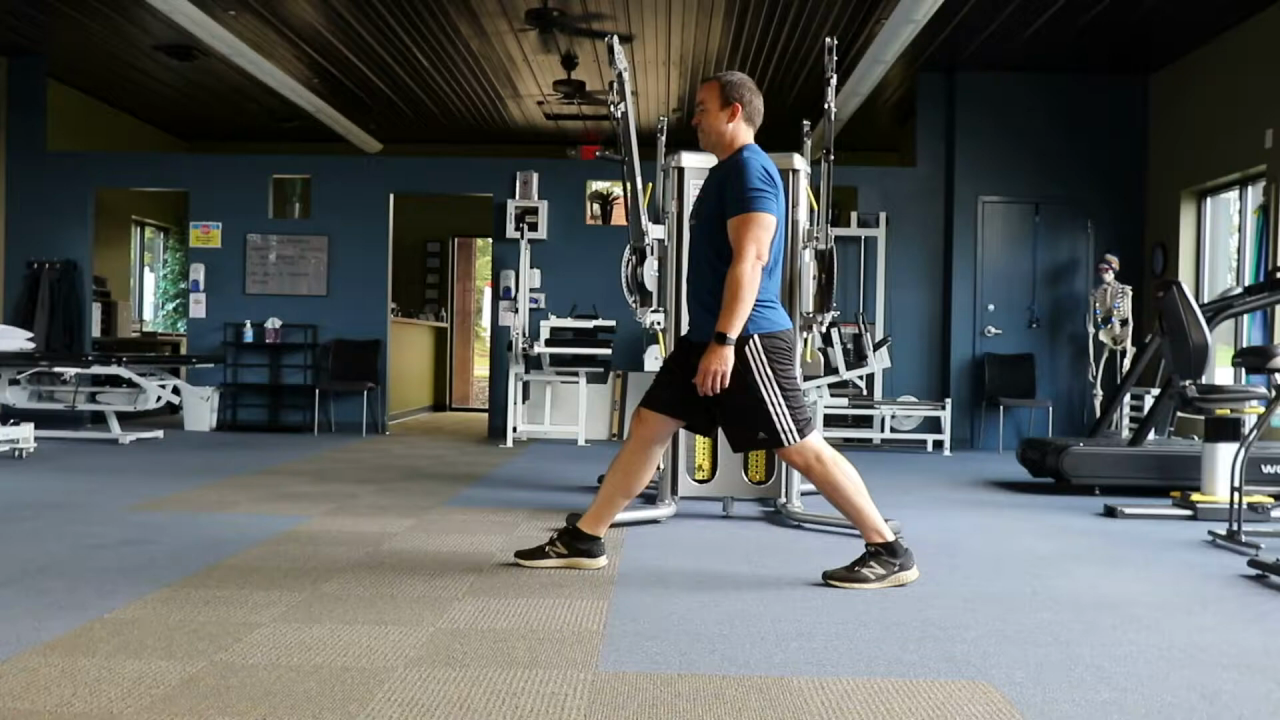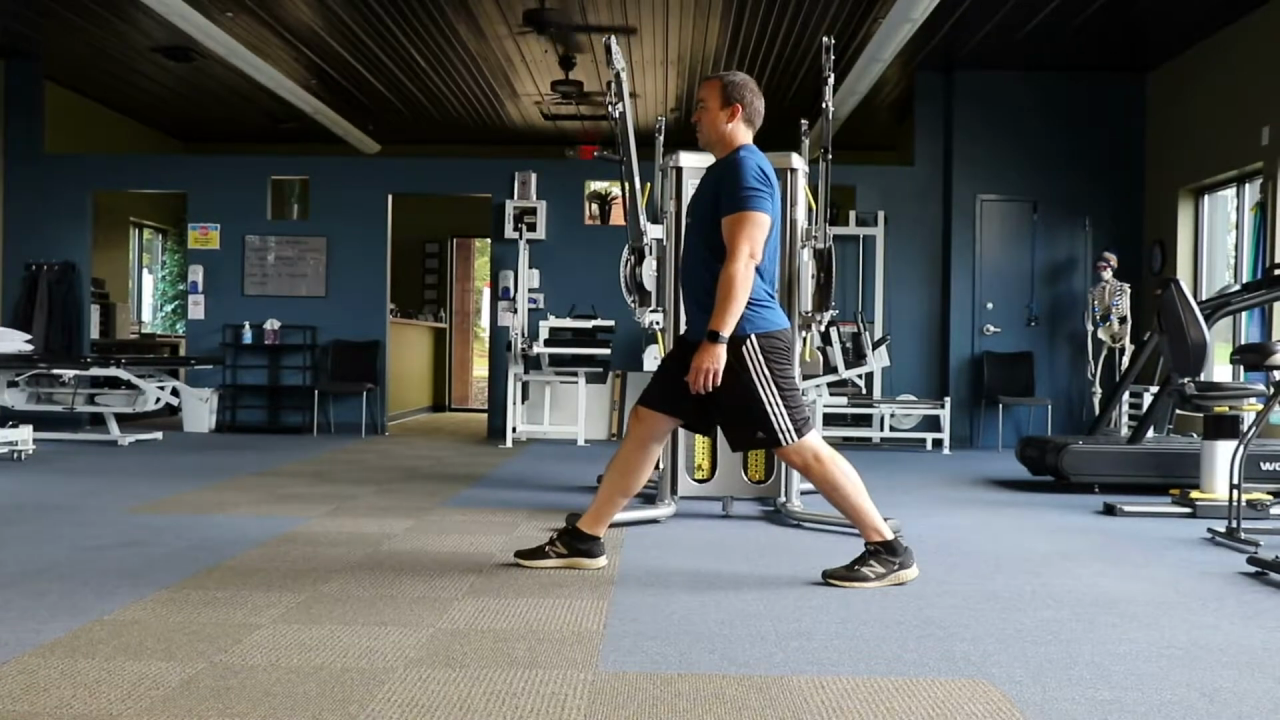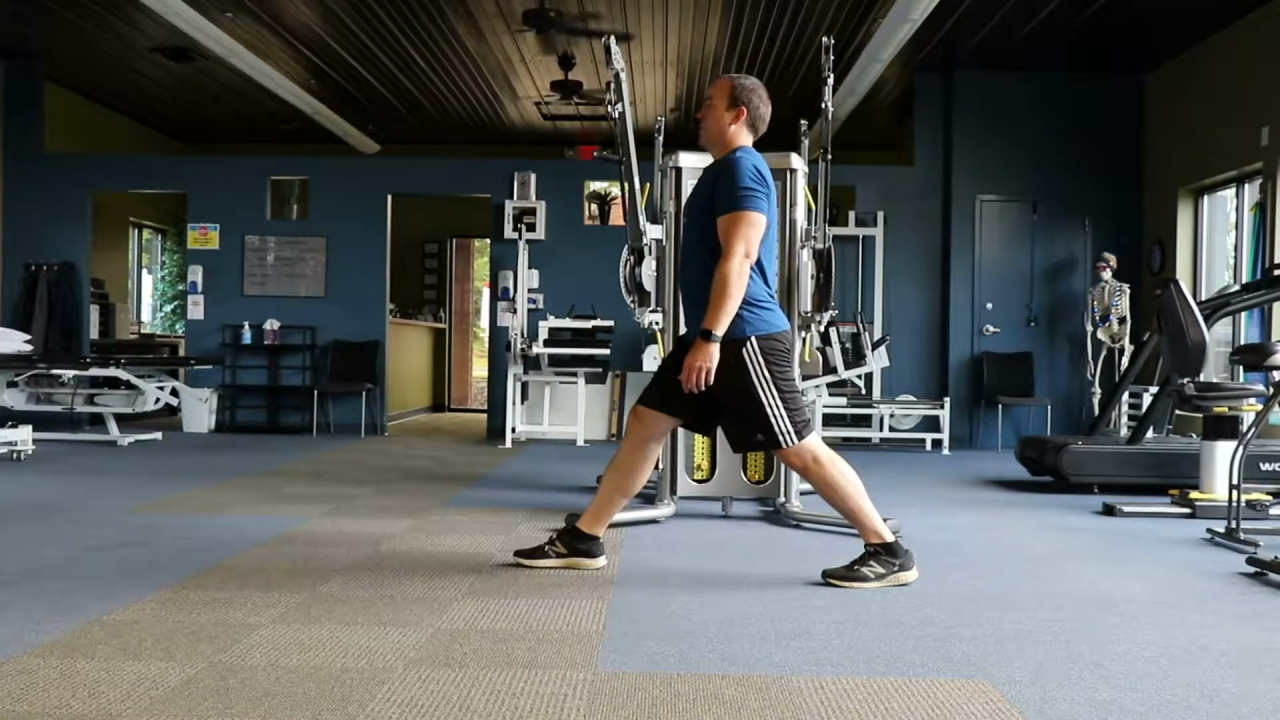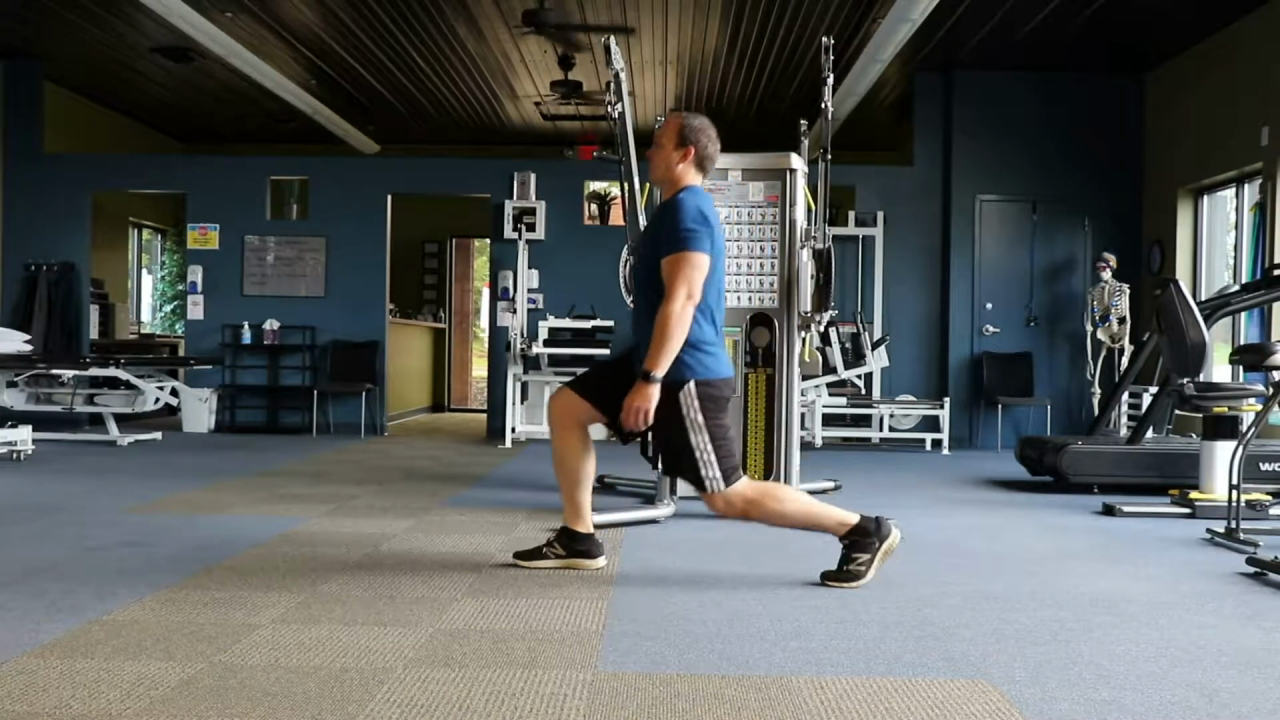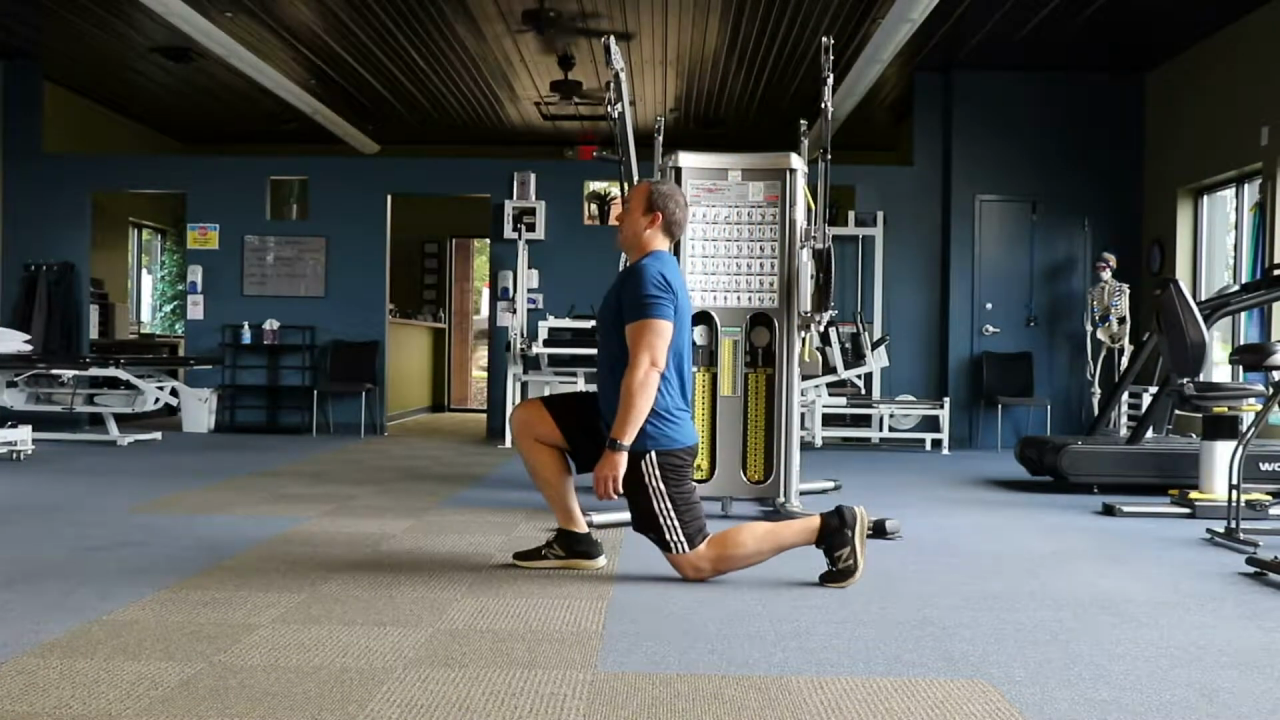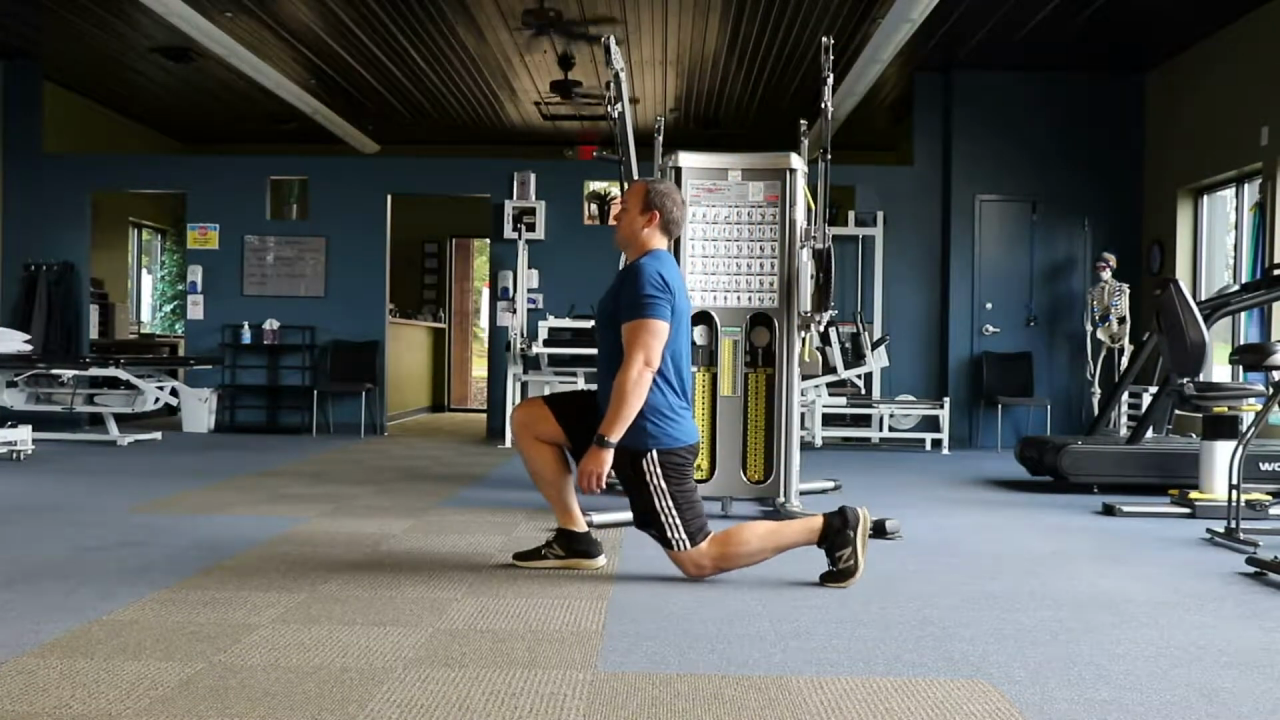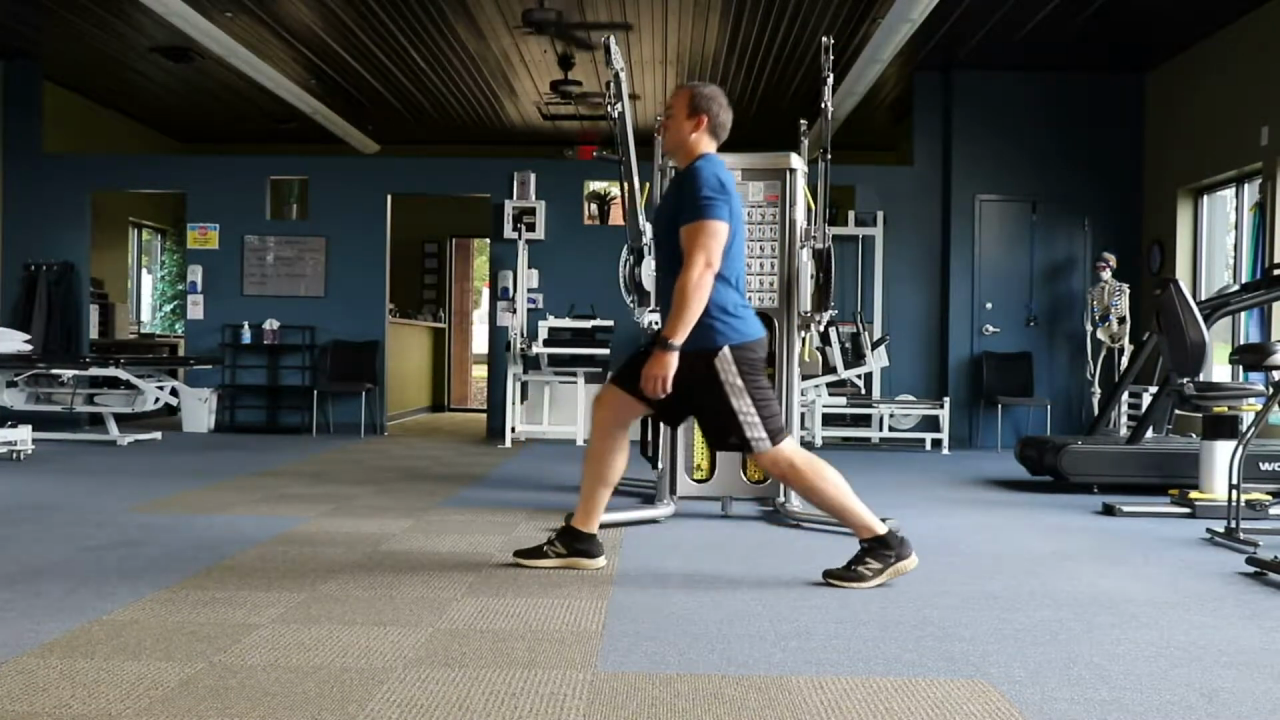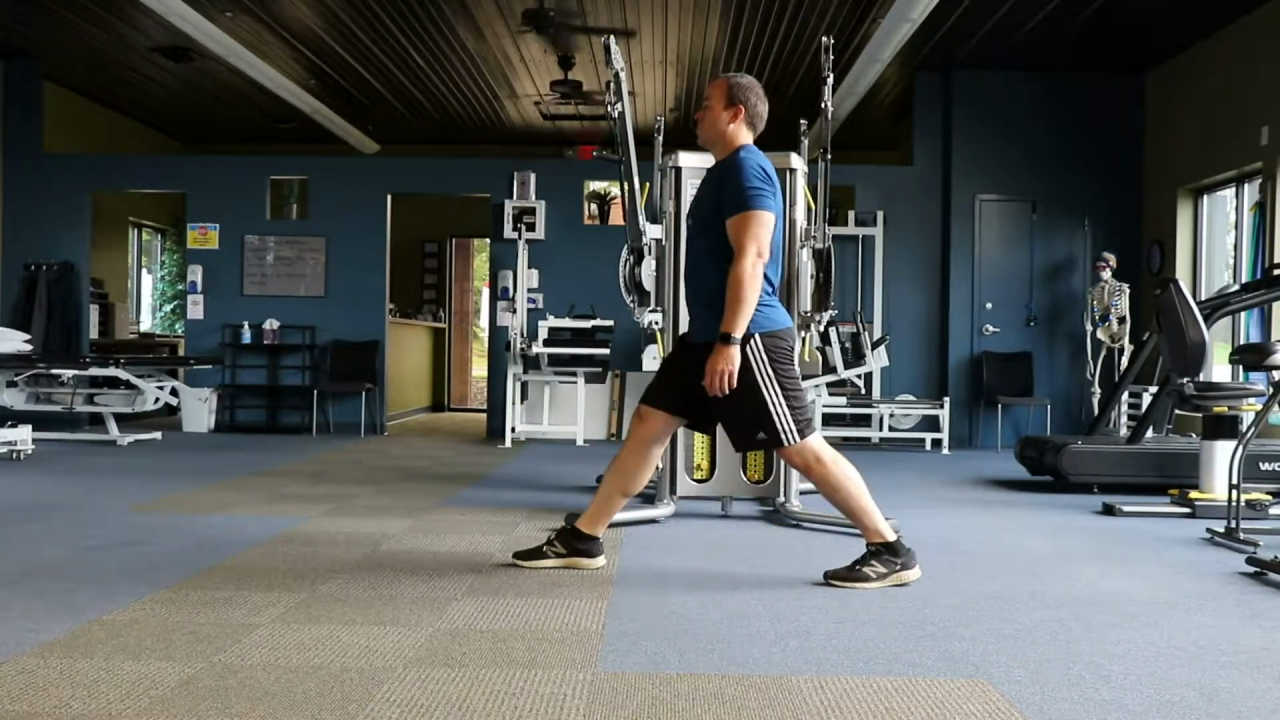
dt=0.7s
person 1, frame 1
left shoulder: (750, 168)
right shoulder: (729, 171)
left elbow: (750, 260)
left wrist: (725, 342)
left hip: (747, 338)
right hip: (710, 334)
left knee: (801, 447)
right knee: (648, 426)
left ankle: (889, 552)
right ankle: (583, 540)
person 1, frame 2
left shoulder: (745, 168)
right shoulder: (726, 170)
left elbow: (743, 258)
left wrist: (717, 339)
left hip: (744, 337)
right hip: (709, 334)
left knee: (798, 446)
right knee: (645, 424)
left ankle: (889, 550)
right ankle: (583, 539)
person 1, frame 3
left shoulder: (741, 167)
right shoulder: (726, 171)
left elbow: (739, 257)
left wrist: (710, 338)
left hip: (744, 337)
right hip: (715, 335)
left knee: (799, 449)
right knee: (644, 424)
left ankle: (888, 551)
right ankle: (582, 540)
person 1, frame 4
left shoulder: (685, 207)
right shoulder: (681, 209)
left elbow: (682, 299)
left wrist: (649, 380)
left hip: (688, 374)
right hip: (665, 363)
left knee: (728, 497)
right knee: (564, 408)
left ankle: (862, 531)
right ankle: (578, 538)
person 1, frame 5
left shoulder: (648, 274)
right shoulder: (656, 271)
left elbow: (647, 366)
left wrist: (617, 448)
left hip: (649, 437)
right hip: (636, 425)
left knee: (697, 562)
right knee: (527, 420)
left ankle: (831, 527)
right ankle: (576, 540)
person 1, frame 6
left shoulder: (645, 273)
right shoulder: (655, 270)
left elbow: (641, 367)
left wrist: (603, 443)
left hip: (650, 434)
right hip: (635, 423)
left knee: (699, 559)
right knee: (527, 420)
left ankle: (834, 527)
right ankle: (575, 539)
person 1, frame 7
left shoulder: (703, 176)
right shoulder: (697, 177)
left elbow: (700, 267)
left wrist: (668, 346)
right wrist: (669, 343)
left hip: (720, 343)
right hip: (697, 340)
left knee: (774, 454)
right knee: (610, 407)
left ankle: (886, 544)
right ankle: (580, 539)
person 1, frame 8
left shoulder: (745, 167)
right shoulder: (727, 172)
left elbow: (751, 259)
left wrist: (729, 341)
left hip: (747, 337)
right hip: (709, 335)
left knee: (800, 447)
right knee: (647, 426)
left ankle: (891, 550)
right ankle: (581, 539)
